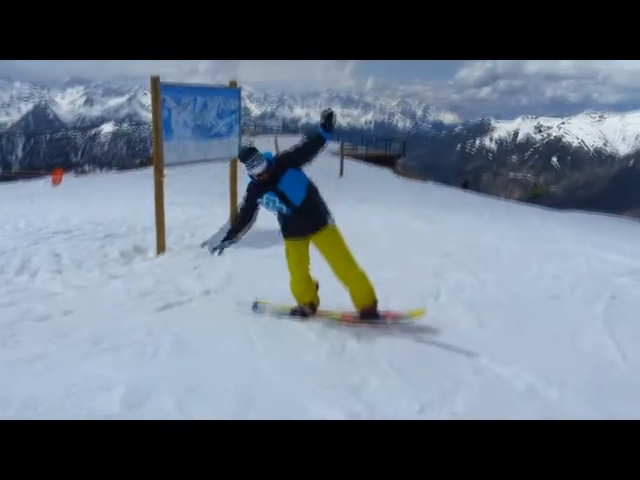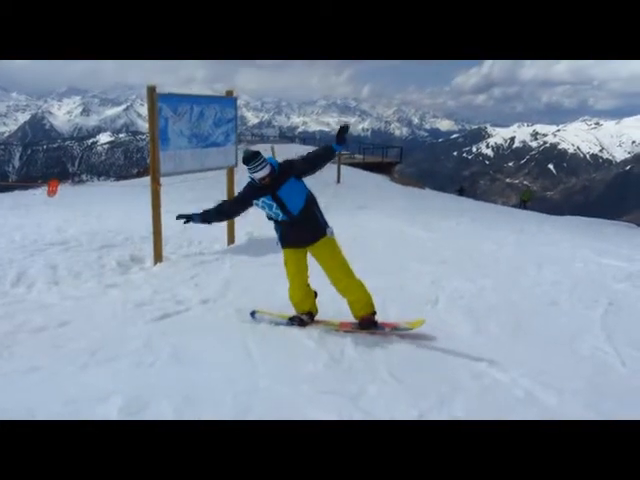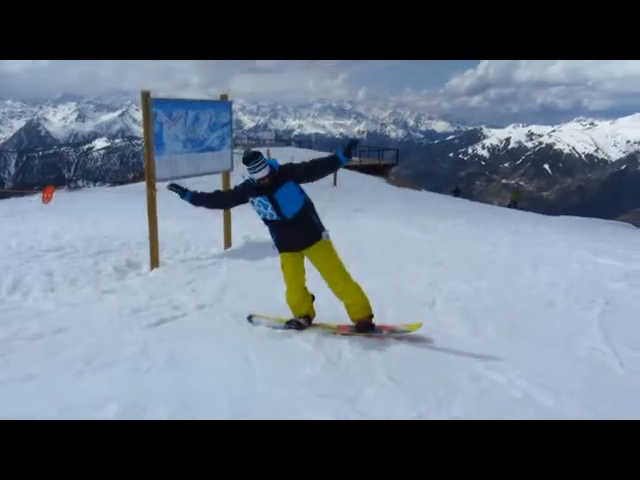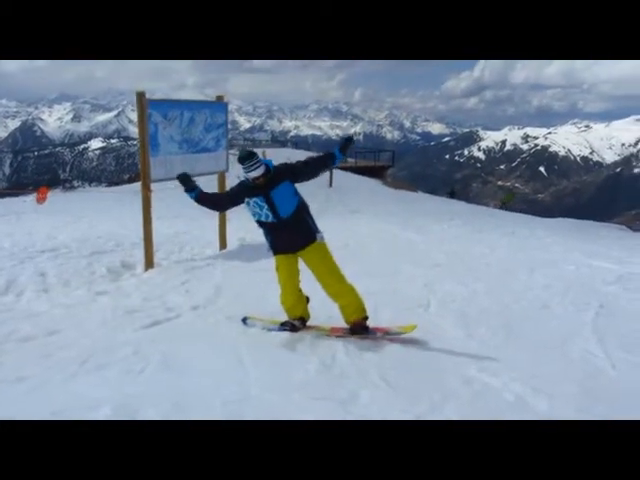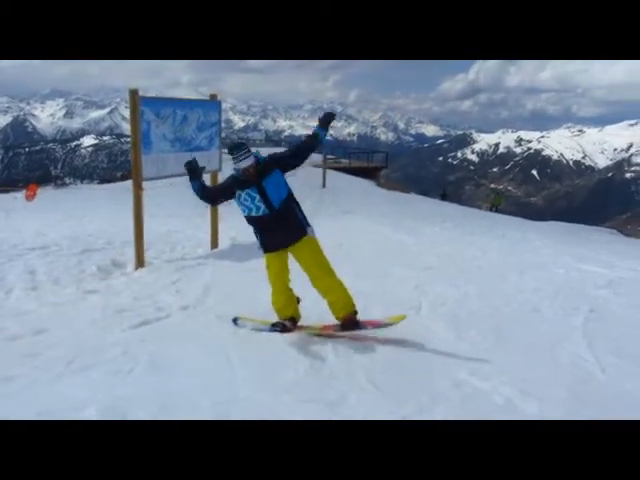
dt=0.4s
person 1, frame 1
left shoulder: (286, 162)
right shoulder: (255, 190)
left elbow: (309, 148)
right elbow: (245, 216)
left wrist: (324, 130)
right wrist: (228, 238)
left hip: (317, 220)
right hip: (292, 230)
left knee: (343, 264)
right knee: (298, 272)
left ankle: (366, 304)
right ankle: (307, 303)
person 1, frame 2
left shoulder: (288, 170)
right shoulder: (252, 191)
left elbow: (314, 160)
right elbow: (229, 208)
left wrist: (336, 144)
right wrist: (199, 217)
left hip: (315, 230)
right hip: (289, 239)
left knee: (341, 274)
right knee: (297, 281)
left ankle: (365, 313)
right ankle: (306, 311)
person 1, frame 3
left shoulder: (287, 173)
right shoulder: (249, 190)
left elbow: (316, 169)
right elbow: (221, 199)
left wrist: (342, 157)
right wrist: (189, 196)
left hip: (311, 234)
right hip: (286, 243)
left knee: (337, 278)
right knee: (294, 285)
left ankle: (362, 316)
right ankle: (303, 314)
person 1, frame 4
left shoulder: (283, 173)
right shoulder: (244, 190)
left elbow: (311, 167)
right elbow: (219, 202)
left wrist: (338, 154)
right wrist: (193, 191)
left hip: (306, 236)
right hip: (280, 245)
left knee: (332, 279)
right knee: (288, 287)
left ankle: (356, 318)
right ankle: (297, 316)
person 1, frame 5
left shoulder: (272, 164)
right shoulder: (234, 184)
left elbow: (300, 151)
right elbow: (209, 196)
left wrist: (321, 129)
right wrist: (196, 179)
left hip: (297, 231)
right hip: (270, 241)
left knee: (322, 275)
right knee: (278, 284)
left ankle: (346, 314)
right ankle: (288, 317)
